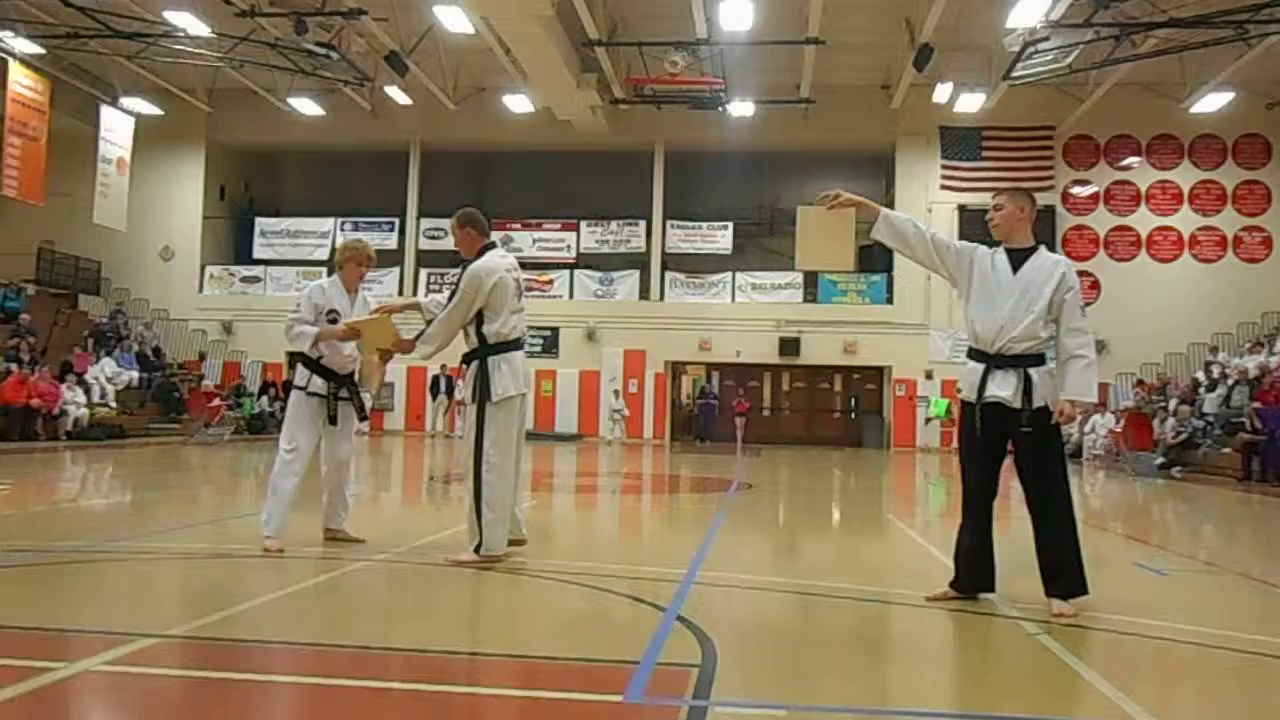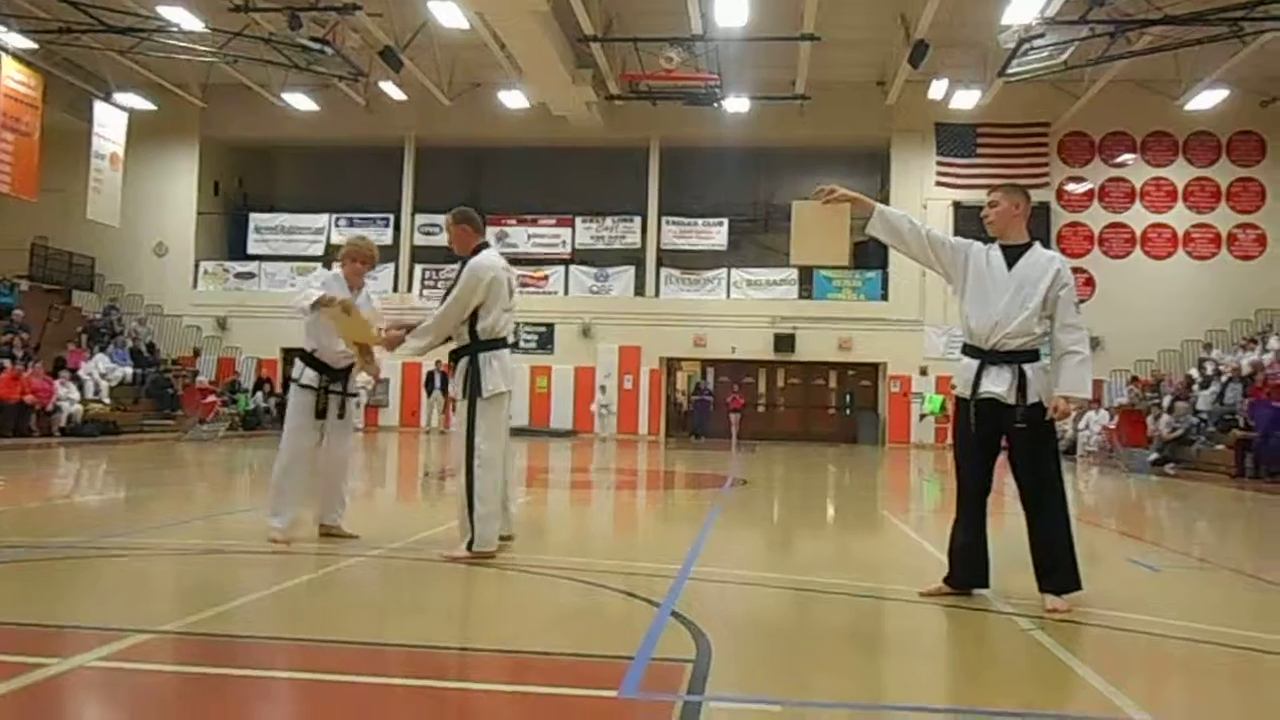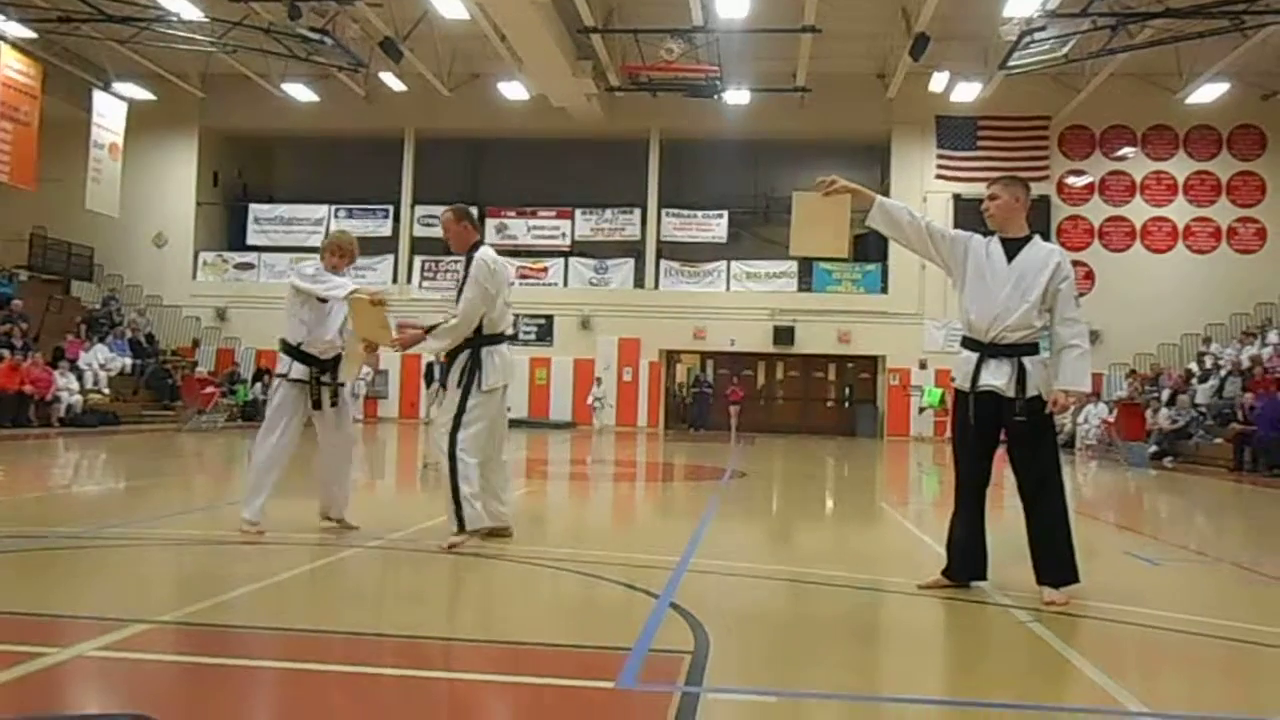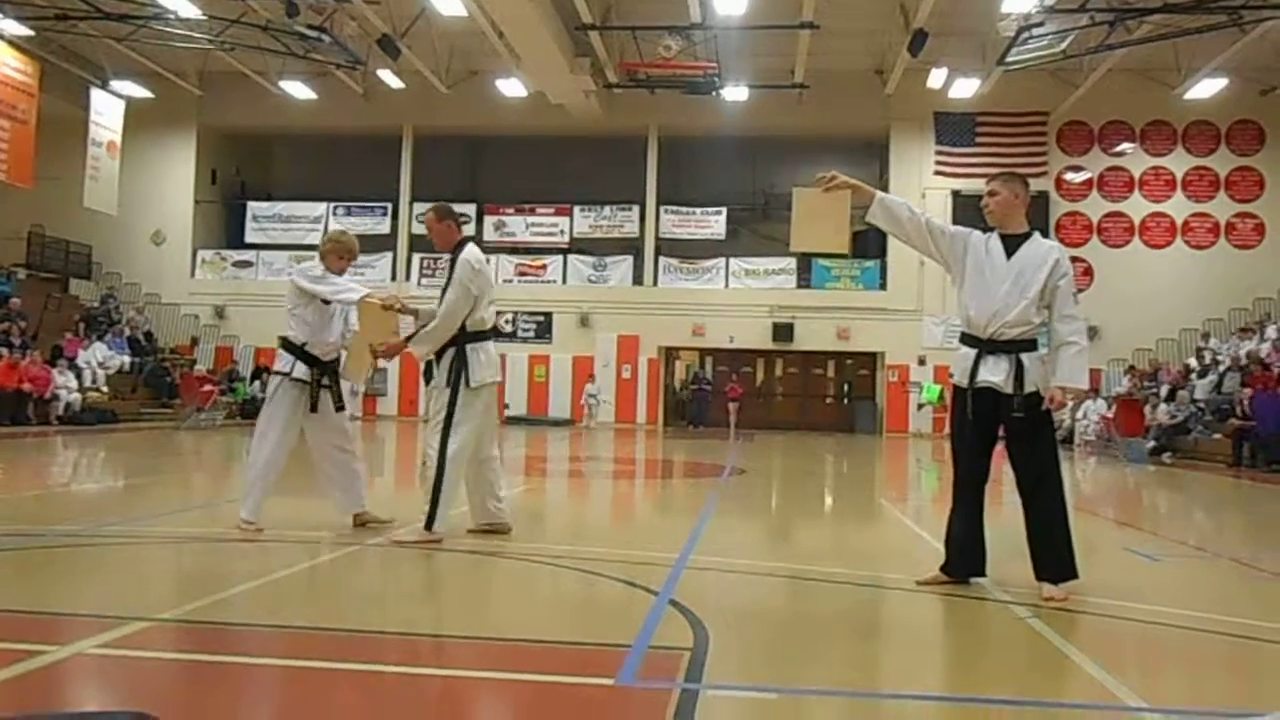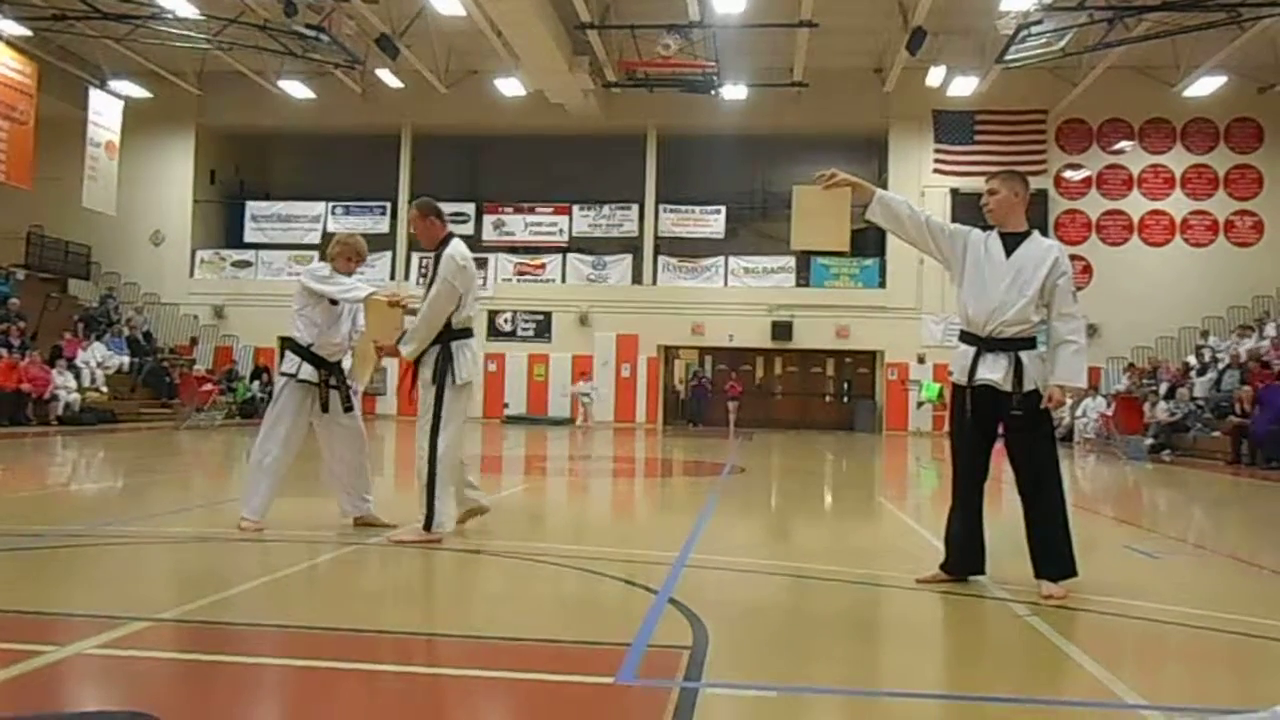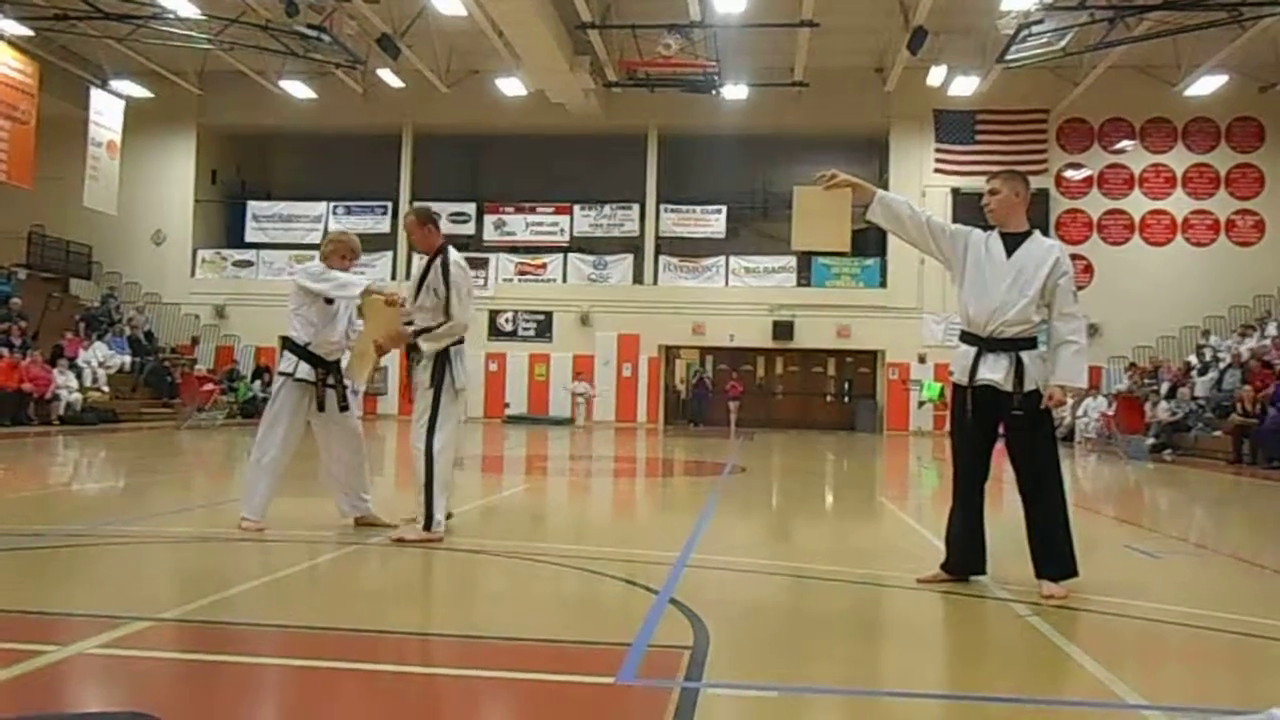
dt=0.3s
person 1, frame 1
left shoulder: (1057, 270)
right shoulder: (973, 260)
left elbow: (1075, 337)
right elbow: (918, 238)
left wrist: (1071, 395)
right wrist: (861, 205)
left hip: (1032, 388)
right hip: (981, 386)
left knee: (1047, 494)
right knee: (976, 491)
left ankle: (1061, 589)
right ankle: (969, 579)
person 1, frame 2
left shoulder: (1052, 266)
right shoulder: (968, 256)
left elbow: (1070, 334)
right elbow: (913, 234)
left wrist: (1065, 392)
right wrist: (856, 200)
left hip: (1026, 384)
right hip: (976, 382)
left knee: (1040, 490)
right knee: (971, 487)
left ankle: (1054, 584)
right ankle: (963, 575)
person 1, frame 3
left shoulder: (1052, 259)
right shoulder: (968, 249)
left elbow: (1069, 327)
right elbow: (912, 226)
left wrist: (1066, 385)
right wrist: (856, 191)
left hip: (1026, 378)
right hip: (975, 375)
left knee: (1039, 483)
right knee: (969, 480)
left ankle: (1052, 577)
right ankle: (961, 568)
person 1, frame 4
left shoulder: (1050, 256)
right shoulder: (967, 245)
left elbow: (1067, 323)
right elbow: (912, 222)
left wrist: (1062, 383)
right wrist: (855, 188)
left hip: (1023, 374)
right hip: (973, 371)
left knee: (1038, 479)
right knee: (967, 476)
left ankle: (1051, 573)
right ankle: (960, 564)
person 1, frame 5
left shoulder: (1050, 254)
right shoulder: (967, 244)
left elbow: (1066, 322)
right elbow: (912, 220)
left wrist: (1060, 381)
right wrist: (856, 186)
left hip: (1023, 373)
right hip: (973, 369)
left knee: (1037, 477)
right knee: (966, 474)
left ankle: (1050, 572)
right ankle: (959, 562)
person 1, frame 6
left shoulder: (1051, 254)
right shoulder: (968, 244)
left elbow: (1067, 322)
right elbow: (912, 220)
left wrist: (1061, 381)
right wrist: (857, 186)
left hip: (1024, 372)
right hip: (974, 369)
left knee: (1038, 477)
right knee: (967, 474)
left ankle: (1052, 571)
right ankle: (960, 562)
person 2, frame 1
left shoulder: (480, 270)
right shoulder: (506, 262)
left elbow: (451, 320)
right elbow: (452, 304)
left wrist: (413, 344)
right wrist: (407, 304)
left hip: (493, 370)
right hip: (512, 365)
left knee: (487, 458)
right knee: (505, 456)
left ankle: (489, 544)
right ankle: (510, 529)
person 2, frame 2
left shoulder: (477, 267)
right shoulder: (495, 263)
left elbow: (448, 316)
left wrist: (404, 338)
right wrist: (416, 329)
left hip: (481, 367)
right hip: (495, 363)
left knee: (477, 454)
right knee: (492, 452)
left ankle: (480, 541)
right ankle: (499, 525)
person 2, frame 3
left shoulder: (479, 262)
right shoulder: (485, 260)
left elbow: (465, 321)
left wrist: (422, 338)
right wrist: (427, 329)
left hip: (479, 362)
right hip: (488, 360)
left knee: (454, 439)
right knee: (489, 445)
left ankle: (469, 520)
right ankle: (498, 519)
person 2, frame 4
left shoulder: (465, 261)
right shoulder: (469, 257)
left elbow: (447, 320)
left wrist: (405, 344)
right wrist: (411, 311)
left hip: (465, 361)
right hip: (477, 359)
left knee: (444, 442)
right knee: (481, 445)
left ankle: (431, 526)
right ankle: (494, 516)
person 2, frame 5
left shoulder: (450, 257)
right shoulder: (452, 253)
left elbow: (435, 315)
left wrist: (400, 347)
left hip: (447, 356)
right hip: (453, 354)
left knee: (435, 440)
right knee: (447, 437)
left ankle: (433, 525)
right ankle: (469, 500)
person 2, frame 6
left shoulder: (450, 265)
right shoulder: (432, 263)
left elbow: (458, 322)
left wrist: (412, 338)
left hip: (441, 362)
right hip: (432, 360)
left knee: (429, 439)
right knee: (435, 438)
left ankle: (431, 524)
right ankle: (435, 509)
person 3, frame 1
left shoulder: (363, 302)
right shoulder: (318, 291)
right elbow: (294, 331)
right wrist: (330, 334)
left hip: (344, 387)
right hip: (312, 382)
left knee: (340, 459)
right knee: (294, 453)
left ankle: (333, 524)
right ankle: (272, 531)
person 3, frame 2
left shoulder: (368, 301)
right shoulder: (324, 281)
right elbow: (306, 295)
right wrist: (335, 299)
left hip: (343, 381)
right hip: (311, 376)
left knee: (339, 454)
right knee: (295, 450)
left ankle: (329, 520)
right ankle: (280, 521)
person 3, frame 3
left shoulder: (346, 292)
right shoulder: (304, 273)
left elbow: (351, 332)
right elbow: (327, 285)
left wrist: (367, 344)
right wrist: (363, 293)
left hip: (328, 373)
right hip: (296, 369)
left knee: (340, 440)
right knee: (275, 442)
left ankle: (332, 507)
right ankle: (251, 514)
person 3, frame 4
left shoulder: (343, 293)
right shoulder: (305, 274)
left elbow: (351, 333)
right elbow: (336, 288)
right wrist: (376, 299)
left hip: (324, 375)
right hip: (295, 369)
left knee: (339, 442)
right knee: (272, 441)
left ankle: (359, 510)
right ankle: (249, 514)
person 3, frame 5
left shoulder: (352, 296)
right shoulder: (313, 275)
left elbow: (358, 335)
right elbow: (343, 286)
right wrist: (381, 296)
left hip: (332, 375)
right hip: (301, 370)
left knee: (351, 442)
right knee: (277, 442)
left ankle: (361, 510)
right ankle: (251, 513)
person 3, frame 6
left shoulder: (349, 294)
right shoulder: (308, 274)
left elbow: (354, 335)
right elbow: (335, 280)
right wrist: (379, 290)
left hip: (329, 374)
right hip: (298, 370)
left knee: (348, 442)
right knee: (275, 441)
left ankle: (360, 510)
right ankle: (251, 512)
